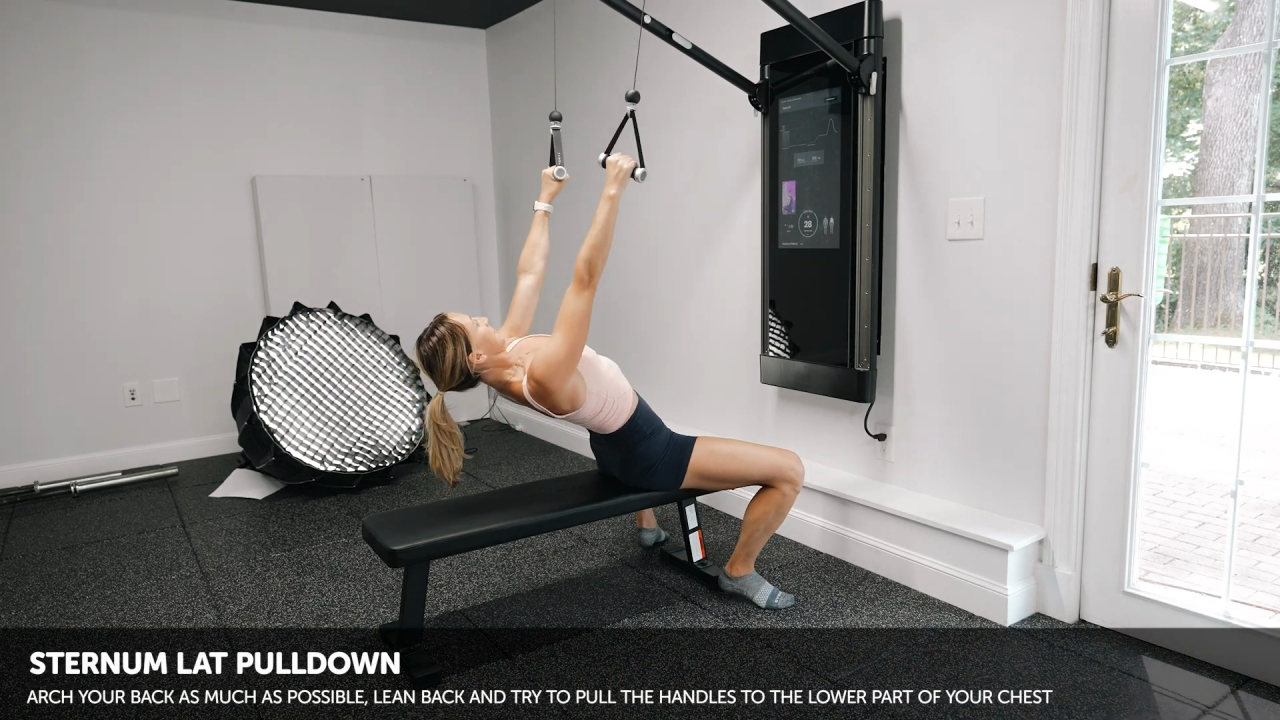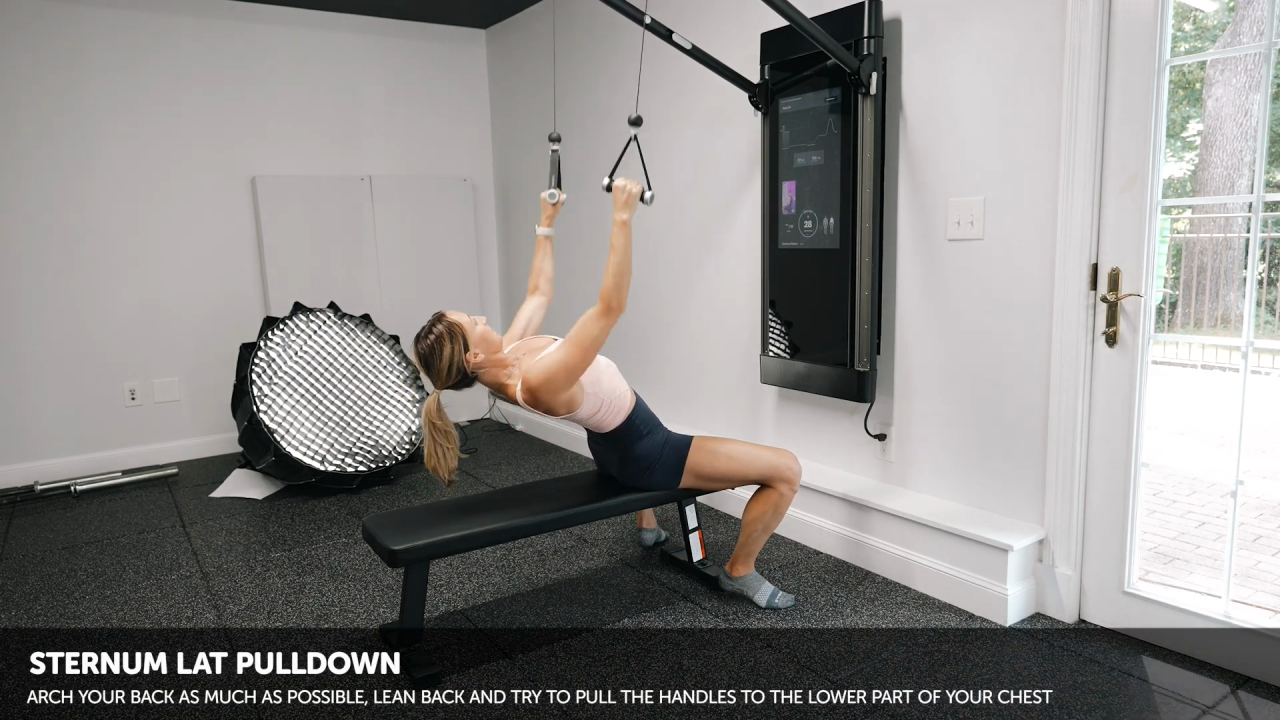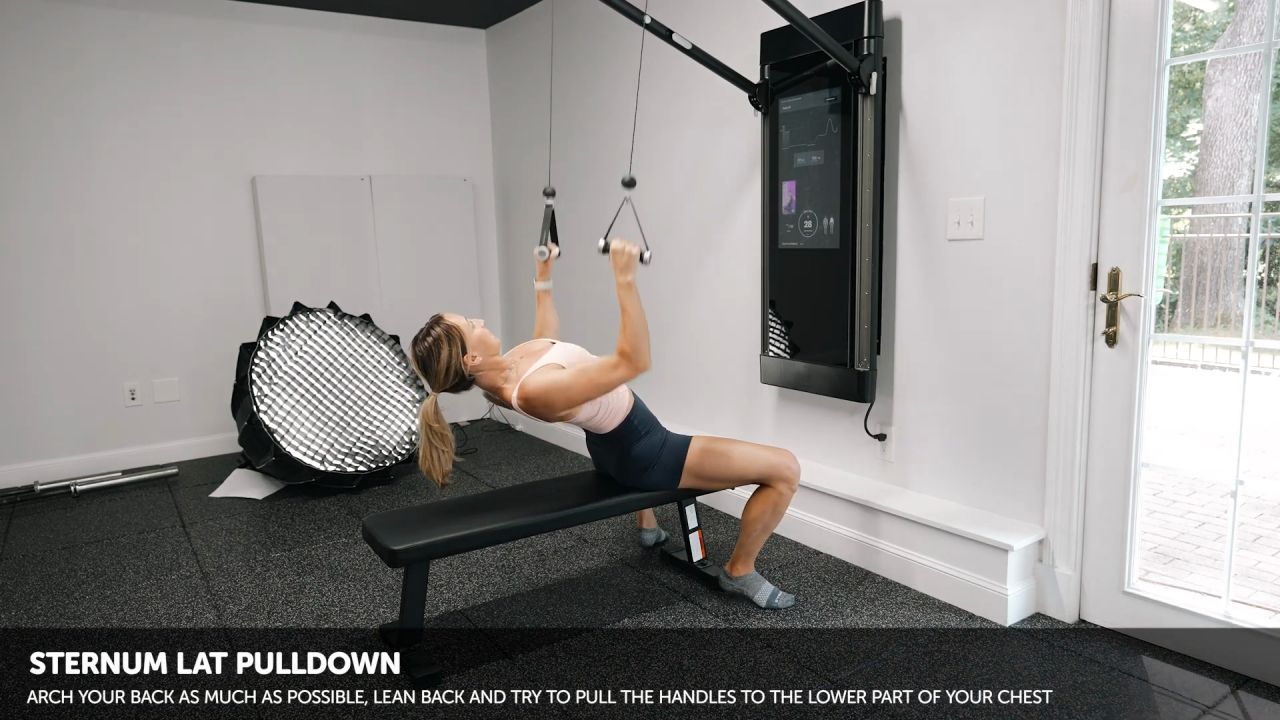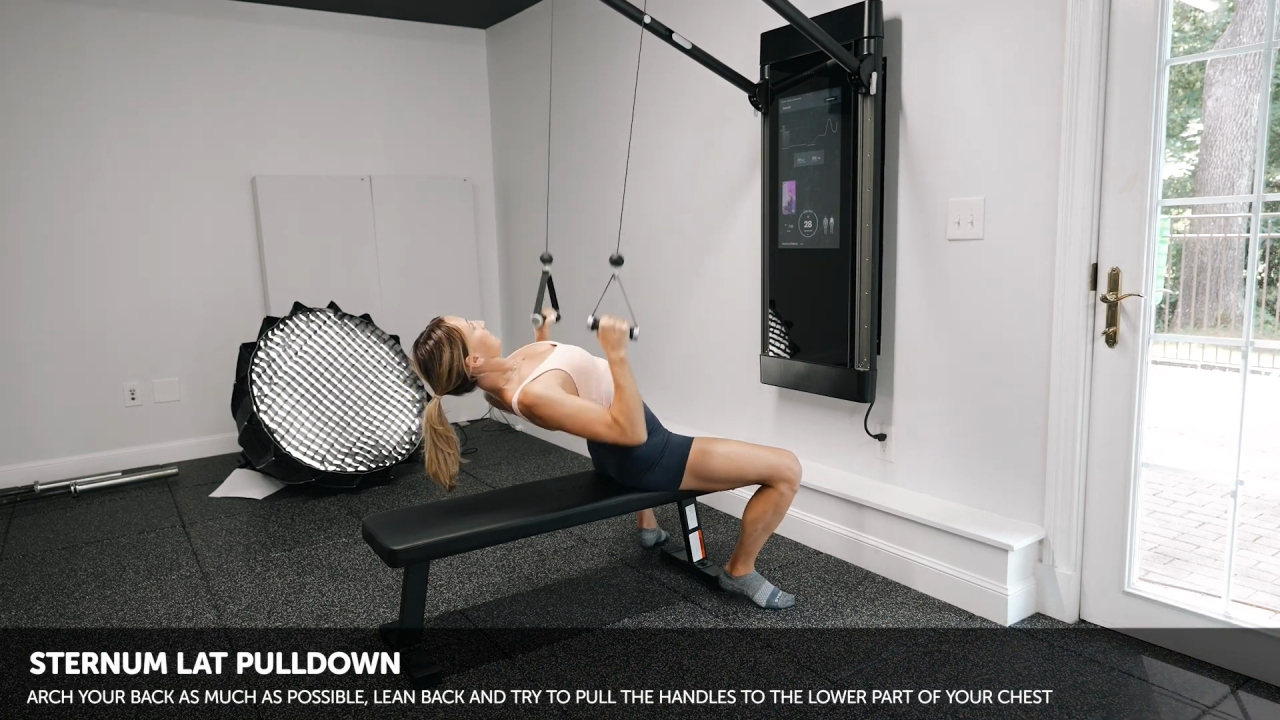
dt=0.3s
person 1, frame 1
left shoulder: (506, 355)
right shoulder: (542, 376)
left elbow: (530, 272)
right elbow: (586, 278)
left wrist: (545, 199)
right wrist: (612, 191)
left hip: (618, 446)
right hip: (646, 454)
right knee: (789, 470)
left ankle: (647, 526)
right ankle: (739, 573)
person 1, frame 2
left shoulder: (505, 356)
right shoulder: (538, 382)
left elbow: (538, 294)
right elbow: (610, 306)
left wrist: (545, 223)
right wrist: (622, 218)
left hip: (616, 444)
right hip: (643, 455)
right knee: (785, 469)
left ankle: (647, 525)
right ankle: (739, 573)
person 1, frame 3
left shoulder: (502, 370)
right shoulder: (533, 389)
left elbow: (546, 341)
right elbow: (635, 362)
left wrist: (543, 279)
right wrist: (625, 280)
left hip: (615, 444)
right hip: (643, 453)
right knee: (784, 468)
left ankle: (647, 524)
right ankle: (739, 572)
person 1, frame 4
left shoulder: (502, 379)
right shoulder: (533, 396)
right elbow: (632, 430)
left wrist: (543, 333)
right wrist: (616, 354)
left hip: (611, 452)
right hip: (644, 458)
right knee: (785, 468)
left ankle: (648, 526)
right ankle: (739, 573)
